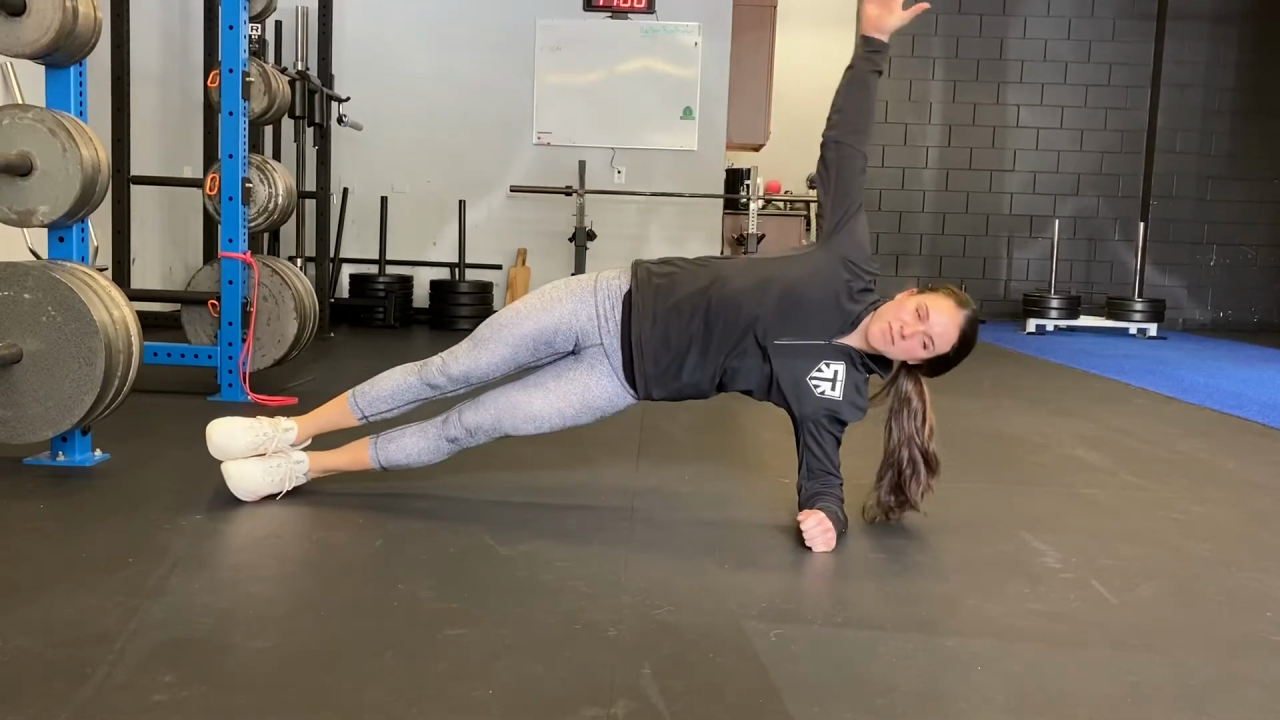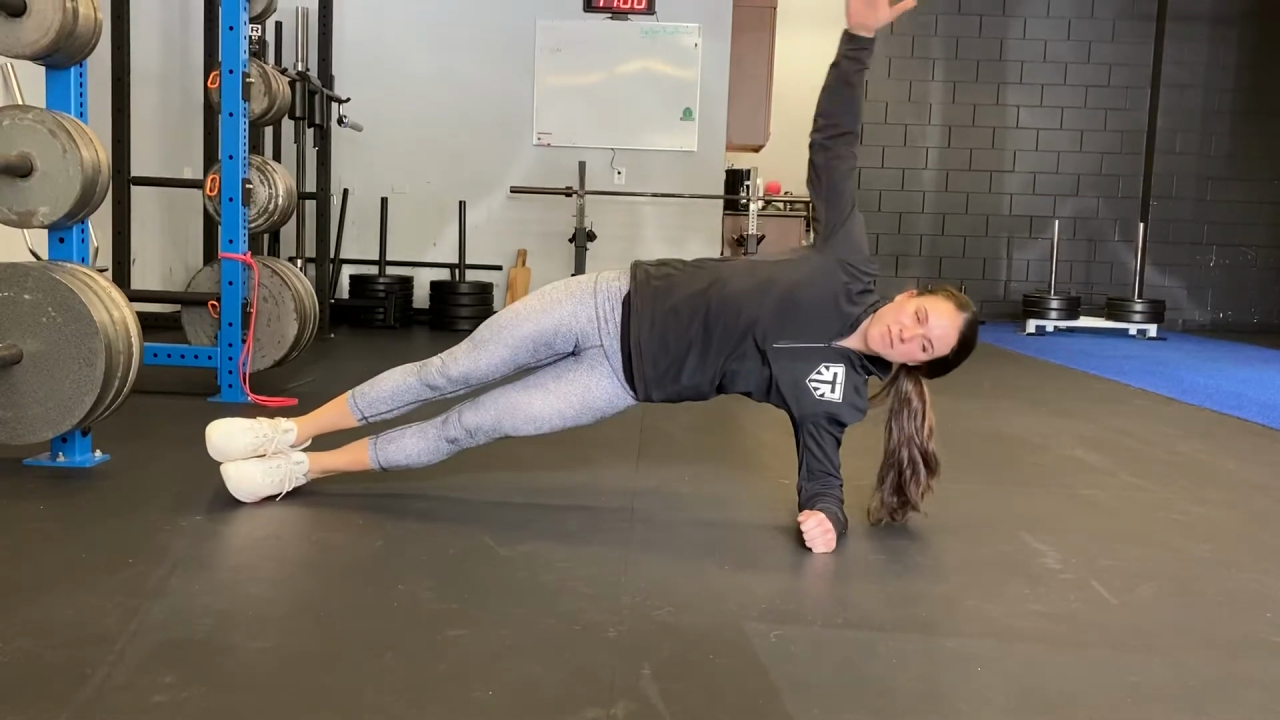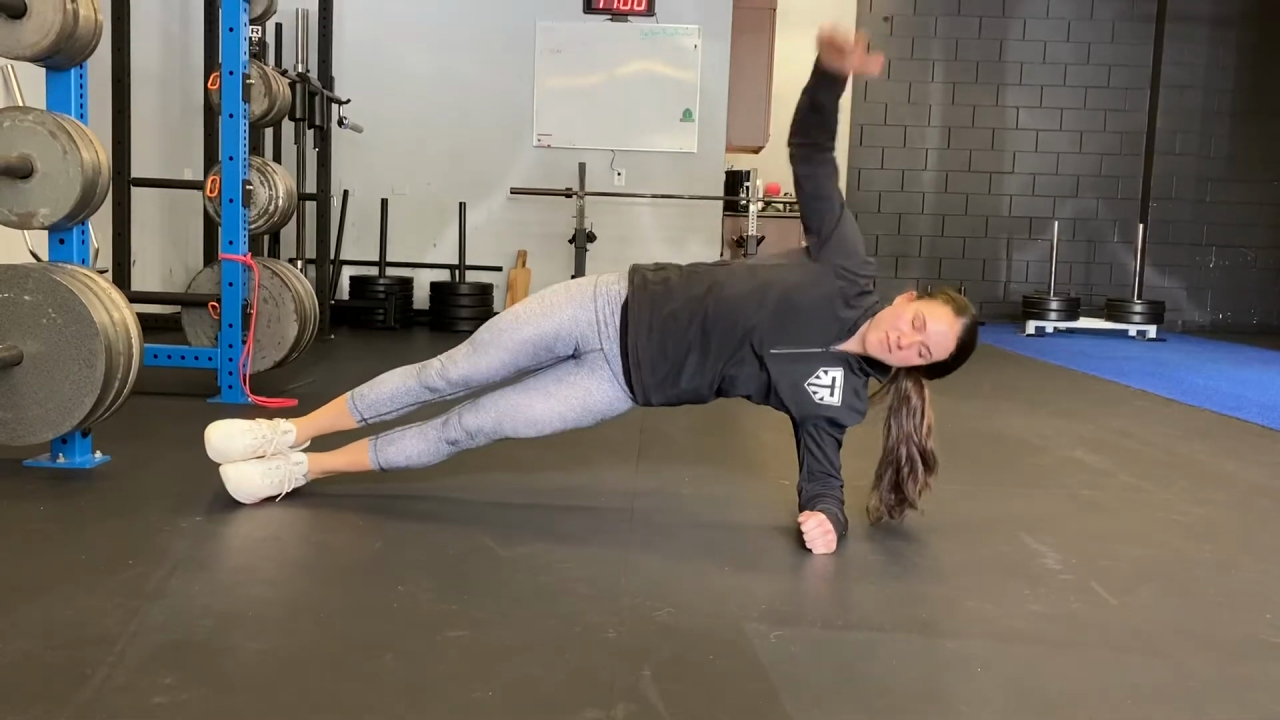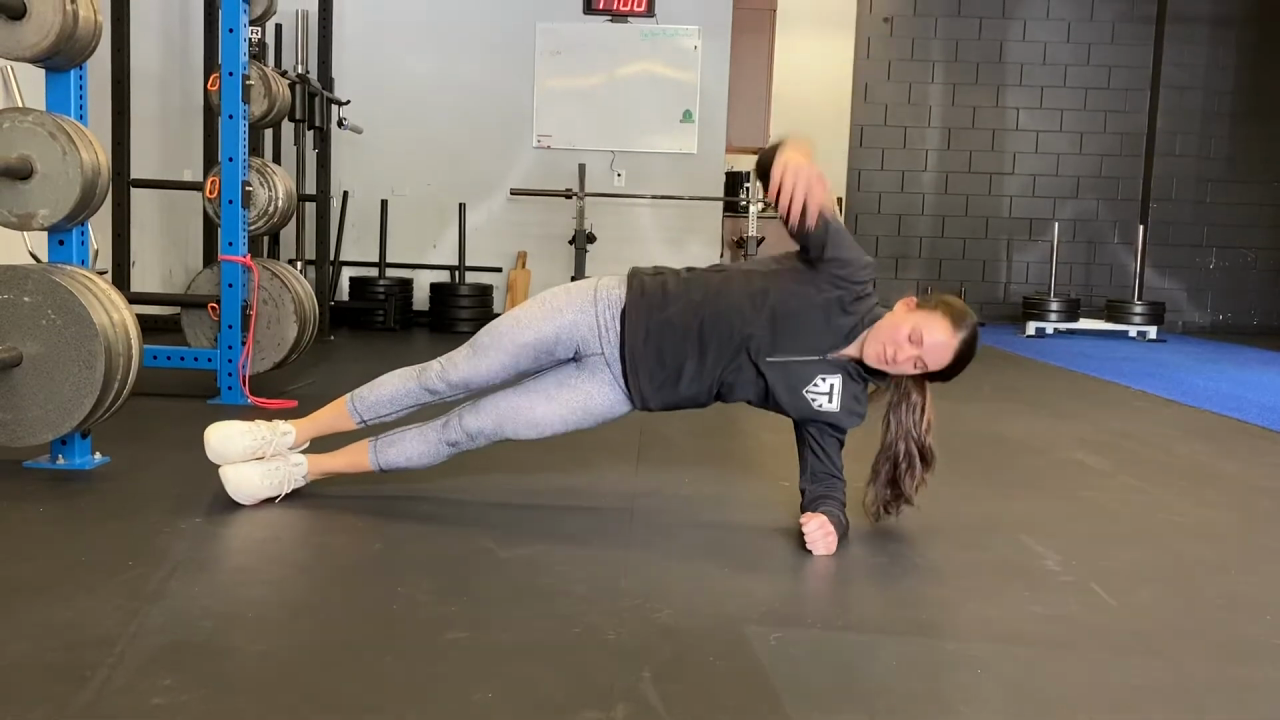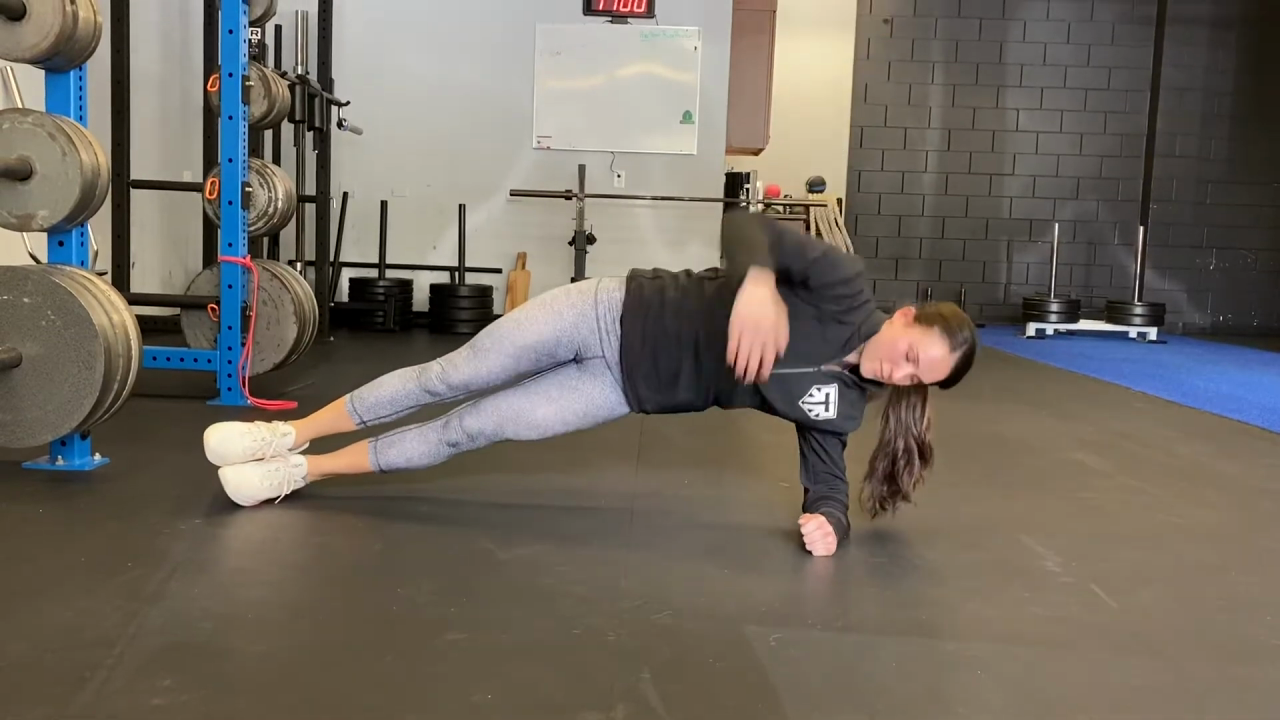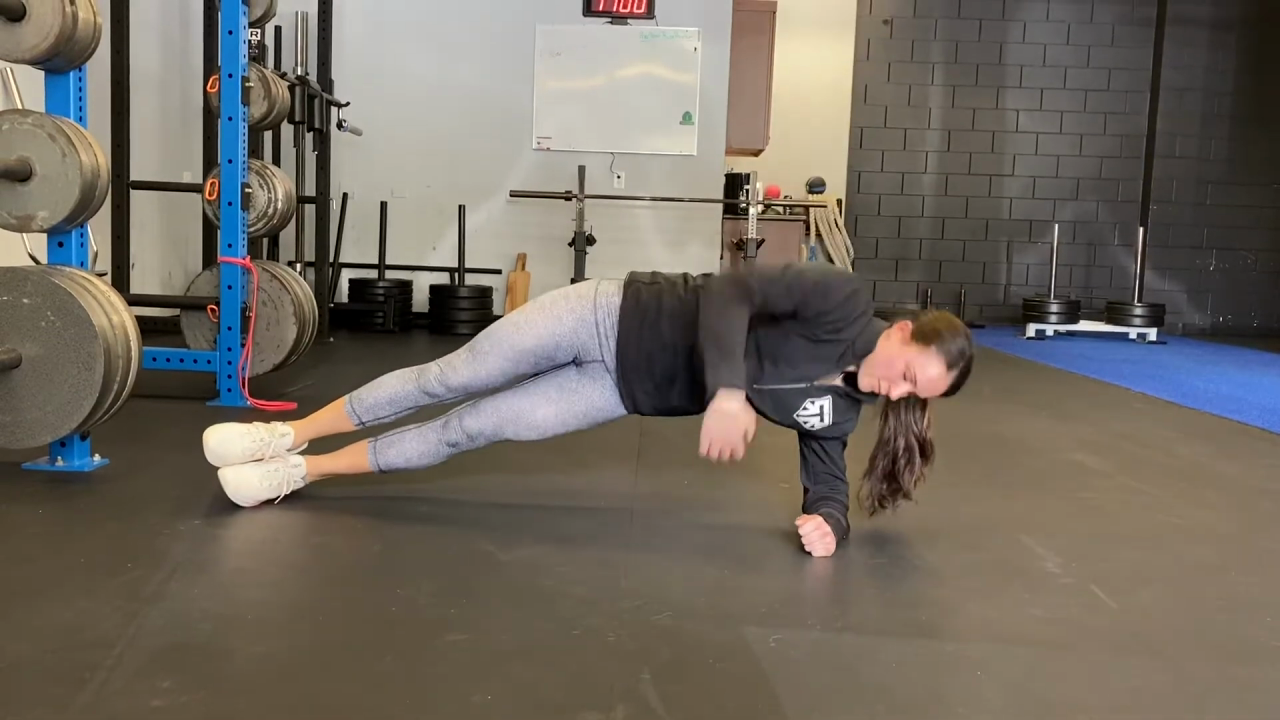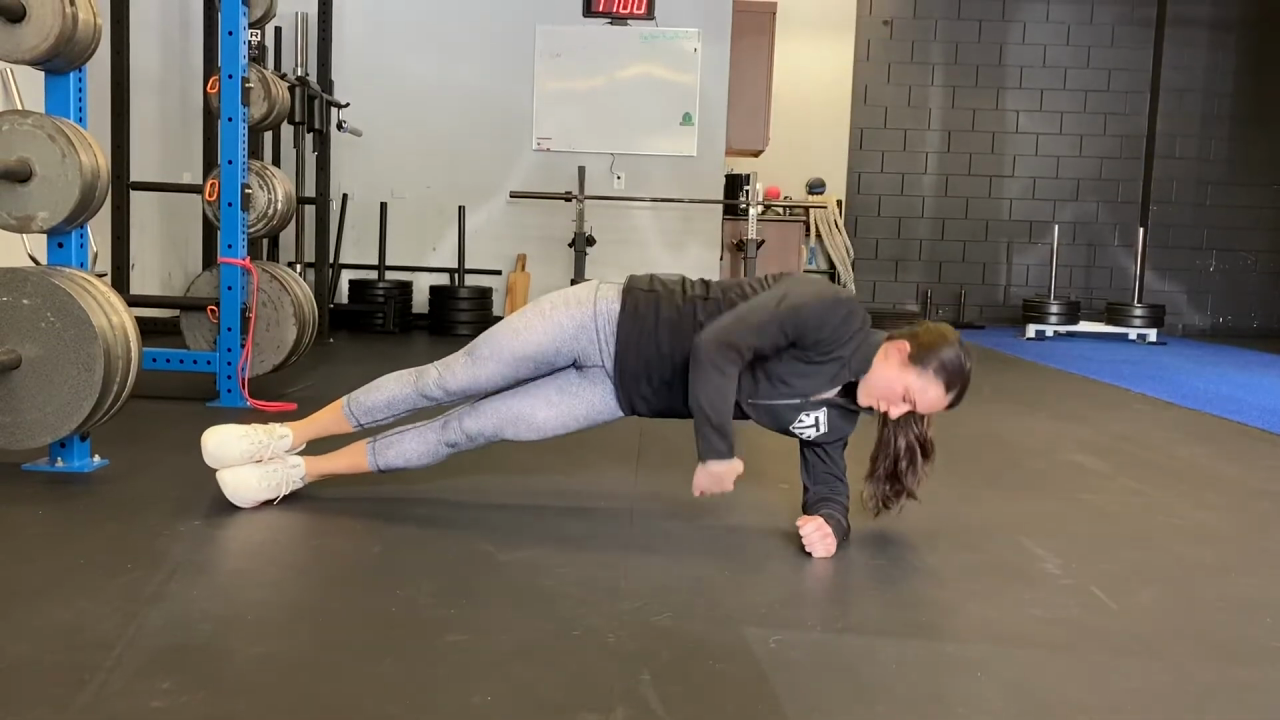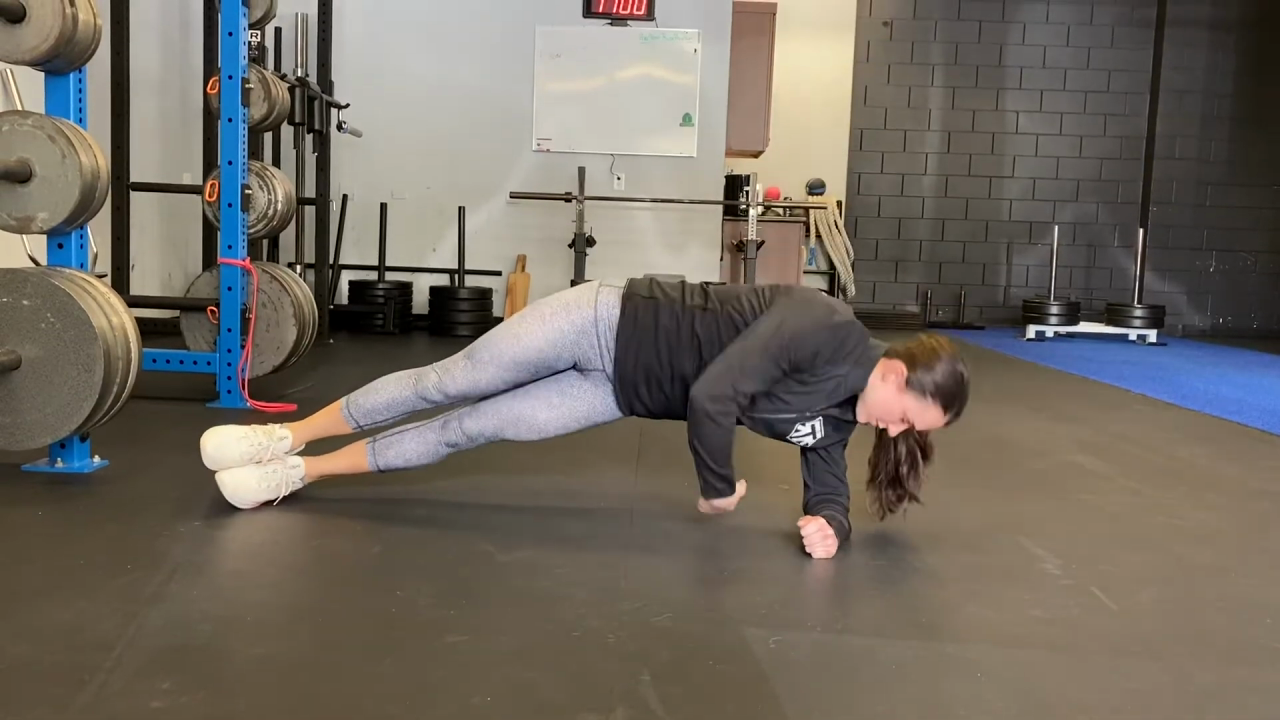
dt=0.1s
person 1, frame 1
left shoulder: (837, 392)
right shoulder: (852, 271)
left elbow: (820, 463)
right elbow: (843, 146)
left wrist: (823, 515)
left hip: (628, 377)
right hip: (616, 303)
left knee: (467, 426)
right knee: (446, 375)
left ankle: (301, 471)
right ankle: (289, 432)
person 1, frame 2
left shoulder: (838, 394)
right shoulder: (850, 269)
left elbow: (820, 466)
right elbow: (832, 148)
left wrist: (822, 515)
left hip: (627, 377)
right hip: (613, 303)
left knee: (467, 427)
right knee: (445, 376)
left ankle: (303, 467)
right ankle: (288, 433)
person 1, frame 3
left shoulder: (838, 396)
right shoulder: (848, 276)
left elbow: (821, 467)
right elbow: (810, 156)
left wrist: (821, 516)
right wrist: (832, 68)
left hip: (626, 381)
right hip: (614, 309)
left knee: (466, 427)
right knee: (444, 378)
left ankle: (302, 470)
right ankle: (290, 435)
person 1, frame 4
left shoulder: (835, 398)
right shoulder: (847, 280)
left elbow: (822, 472)
right elbow: (775, 187)
left wrist: (824, 513)
right wrist: (793, 156)
left hip: (629, 386)
right hip: (616, 307)
left knee: (468, 430)
right knee: (448, 378)
left ankle: (300, 470)
right ankle: (287, 435)
person 1, frame 5
left shoulder: (838, 407)
right shoulder: (844, 295)
left elbow: (823, 474)
right elbow: (752, 225)
left wrist: (822, 516)
right wrist: (758, 283)
left hip: (629, 390)
right hip: (617, 314)
left knee: (465, 430)
right knee: (448, 378)
left ankle: (302, 472)
right ankle: (288, 433)
person 1, frame 6
left shoulder: (837, 407)
right shoulder: (839, 298)
left elbow: (824, 474)
right elbow: (726, 297)
left wrist: (824, 519)
right wrist: (727, 392)
left hip: (626, 391)
right hip: (614, 316)
left knee: (470, 430)
right knee: (447, 380)
left ankle: (301, 473)
right ankle: (287, 434)
person 1, frame 7
left shoulder: (835, 412)
right shoulder: (834, 315)
left elbow: (825, 477)
right elbow: (716, 344)
left wrist: (824, 520)
right wrist: (717, 449)
left hip: (623, 393)
right hip: (611, 320)
left knee: (469, 429)
right knee: (445, 383)
left ankle: (300, 473)
right ankle: (287, 435)
person 1, frame 8
left shoulder: (833, 415)
right shoulder: (827, 329)
left elbow: (825, 477)
right elbow: (712, 394)
left wrist: (828, 523)
right wrist: (719, 492)
left hip: (619, 393)
right hip: (609, 321)
left knee: (469, 428)
right knee: (445, 382)
left ankle: (298, 473)
right ankle: (284, 437)
